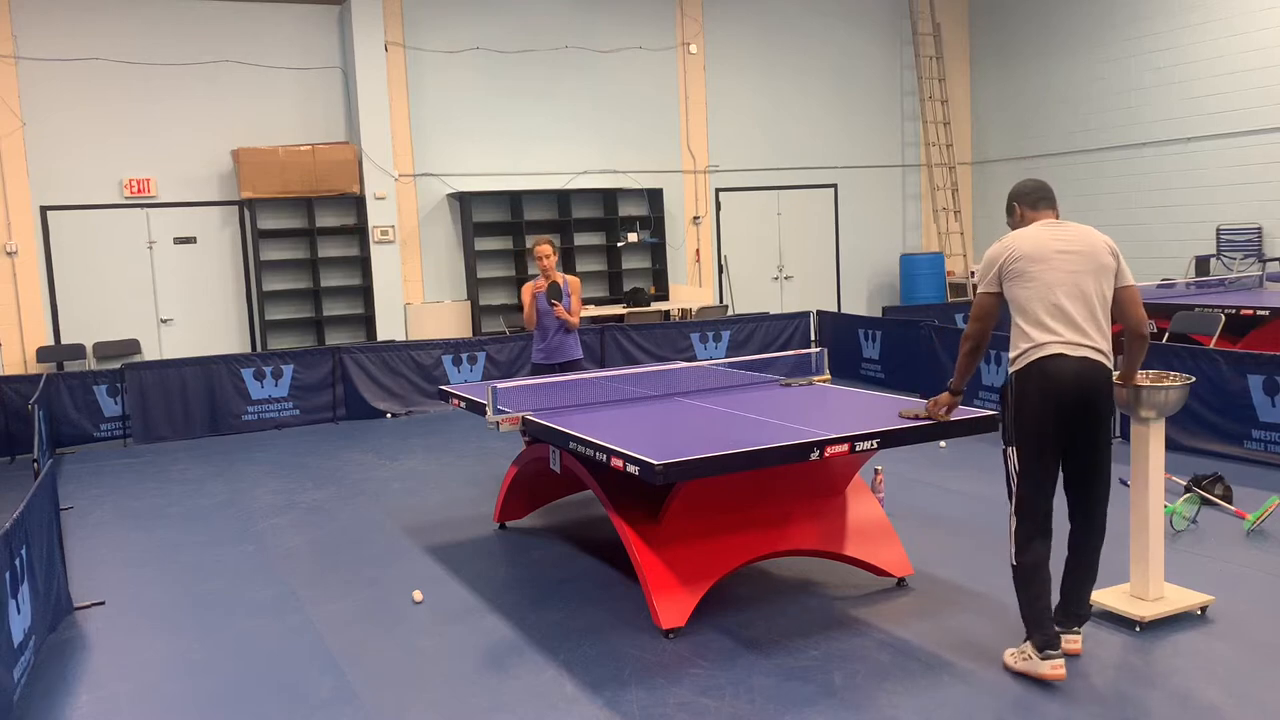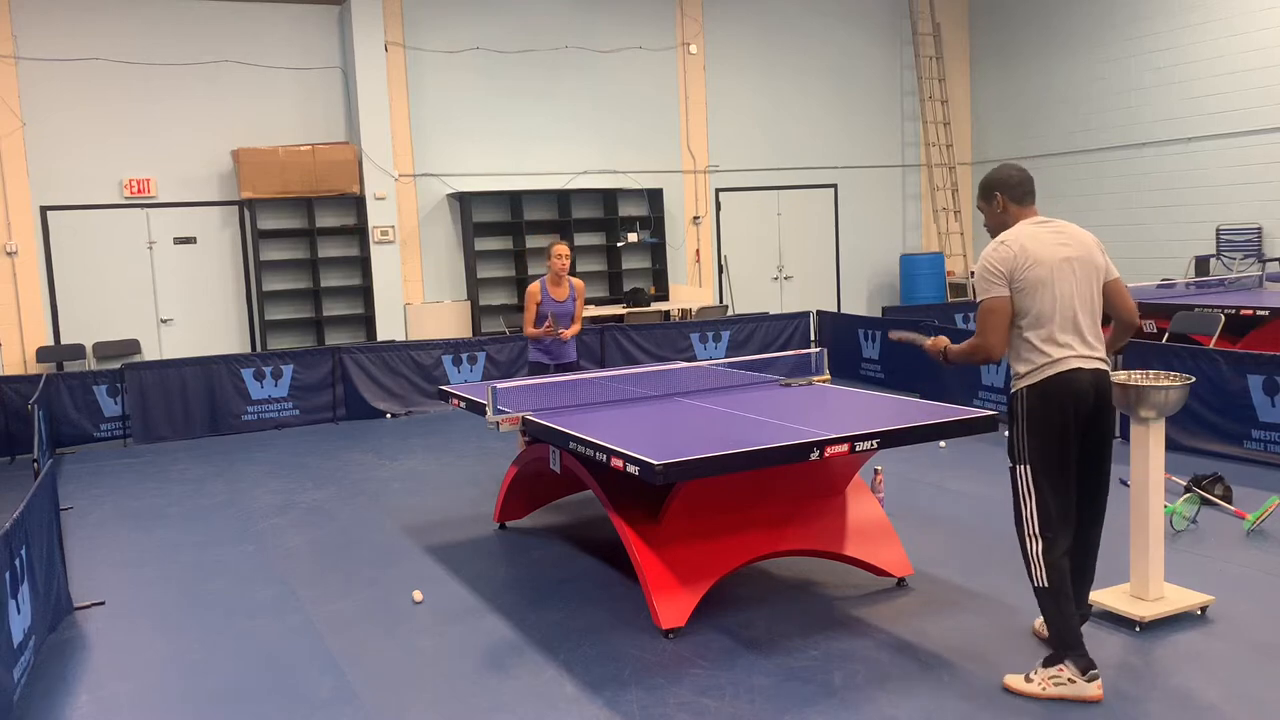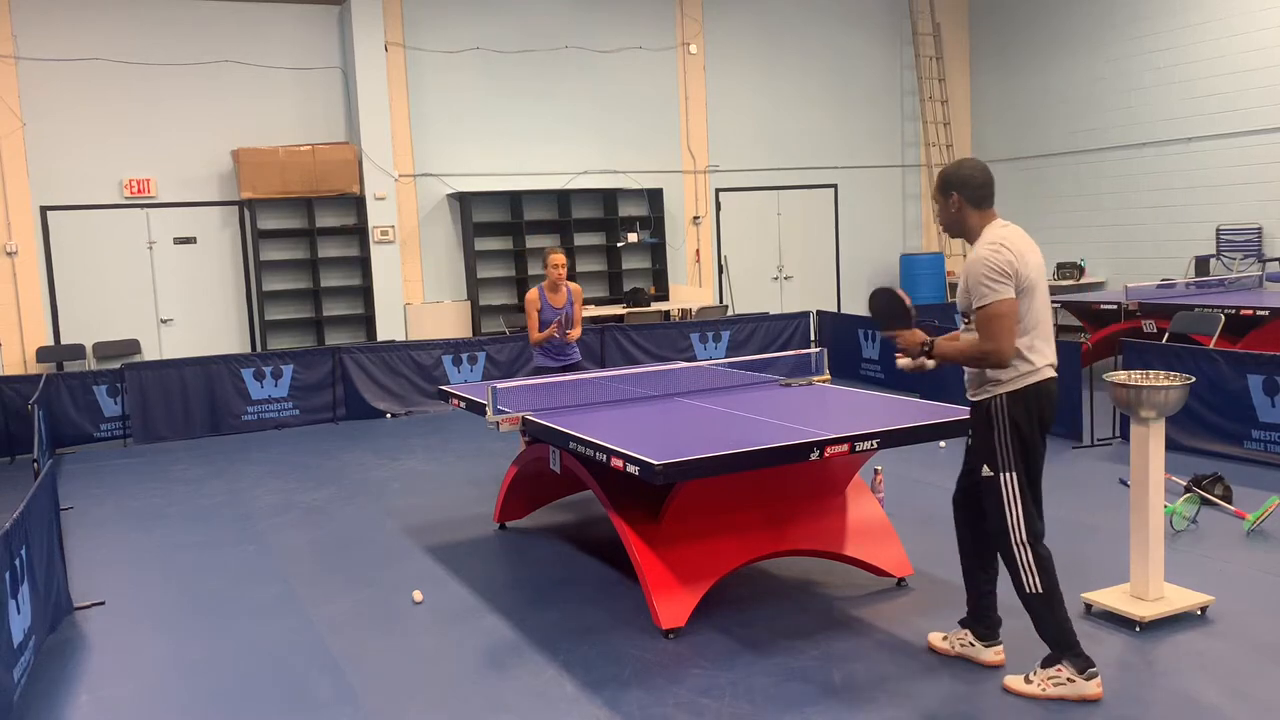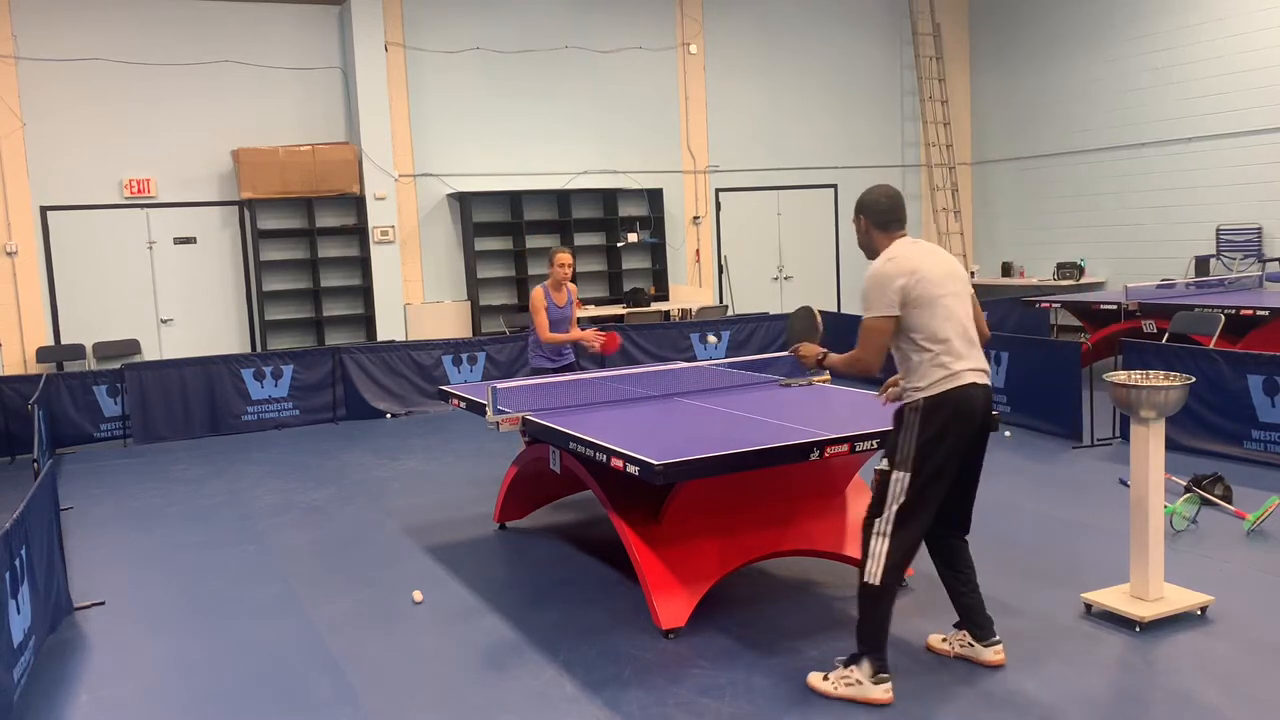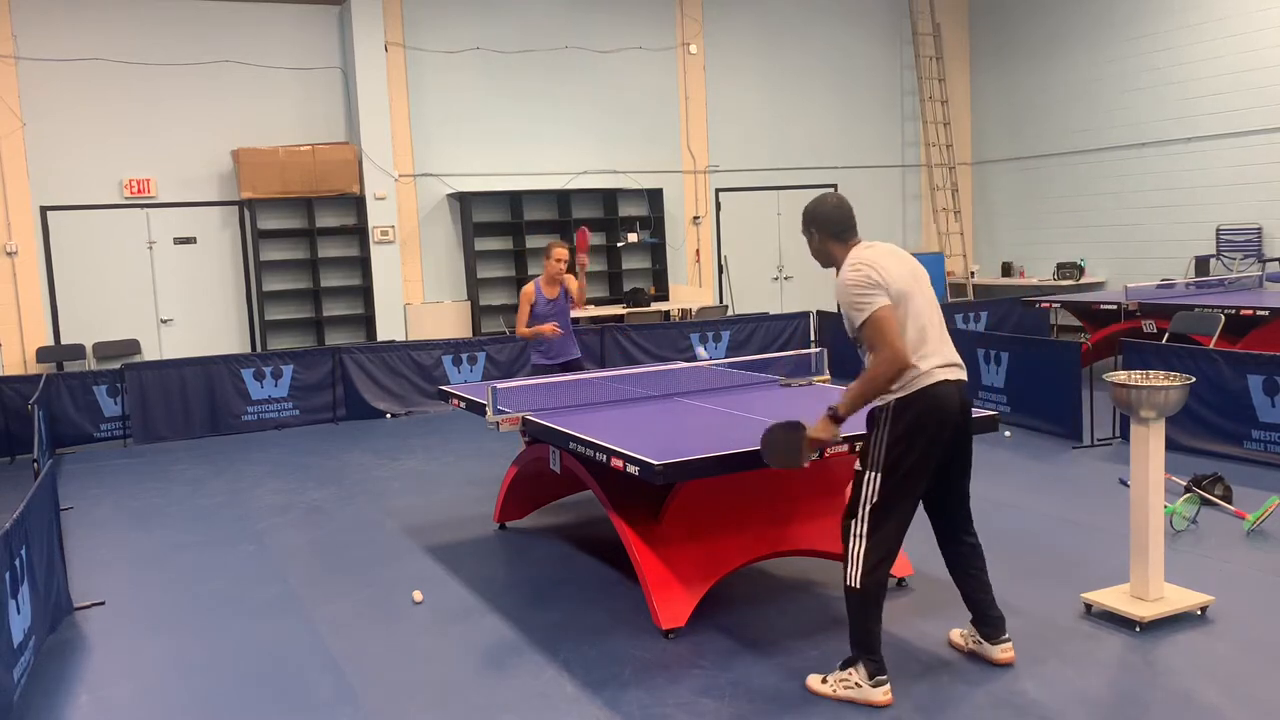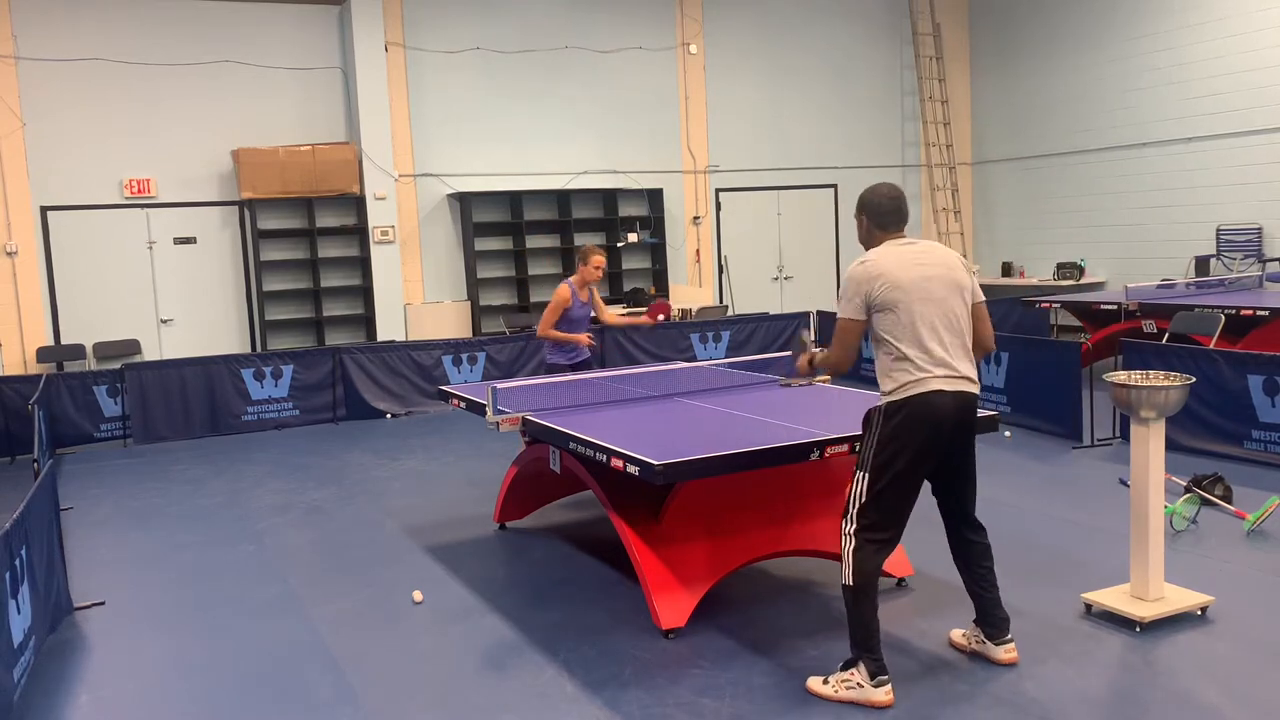
dt=0.7s
person 1, frame 1
left shoulder: (1005, 249)
right shoulder: (1102, 243)
left elbow: (976, 337)
right elbow: (1139, 328)
left wrist: (954, 390)
right wrist: (1128, 374)
left hip: (1038, 378)
right hip: (1094, 377)
left knee: (1031, 516)
right knee: (1090, 510)
left ankle: (1044, 646)
right ankle: (1070, 624)
person 1, frame 2
left shoulder: (1000, 253)
right shoulder: (1085, 240)
left elbow: (989, 349)
right elbow: (1128, 319)
left wrist: (945, 352)
left hip: (1044, 393)
right hip: (1096, 384)
left knee: (1042, 528)
right knee: (1085, 515)
left ankle: (1074, 666)
right ankle: (1067, 618)
person 1, frame 3
left shoulder: (988, 256)
right shoulder: (1011, 239)
left elbow: (1000, 350)
left wrist: (931, 349)
right wrist: (941, 342)
left hip: (1011, 401)
right hip: (1013, 397)
left knee: (1017, 534)
right knee: (972, 510)
left ankle: (1073, 665)
right ankle: (981, 632)
person 1, frame 4
left shoulder: (886, 270)
right shoulder: (939, 257)
left elbow: (868, 363)
right elbow: (980, 332)
left wrist: (821, 357)
left hip: (936, 406)
right hip: (974, 394)
left knee: (888, 531)
right knee: (944, 525)
left ankle: (870, 669)
right ankle: (980, 635)
person 1, frame 5
left shoulder: (855, 277)
right shoulder: (891, 256)
left elbow: (897, 357)
left wrist: (836, 414)
left hip: (914, 404)
right hip: (953, 392)
left knee: (866, 533)
right knee: (954, 522)
left ankle: (868, 673)
right ankle: (992, 633)
person 1, frame 6
left shoulder: (865, 271)
right shoulder: (952, 260)
left elbow: (842, 360)
right elbow: (986, 343)
left wrist: (811, 361)
left hip: (909, 409)
right hip: (963, 402)
left knee: (863, 535)
right knee: (964, 522)
left ankle: (868, 674)
right ankle: (995, 634)
